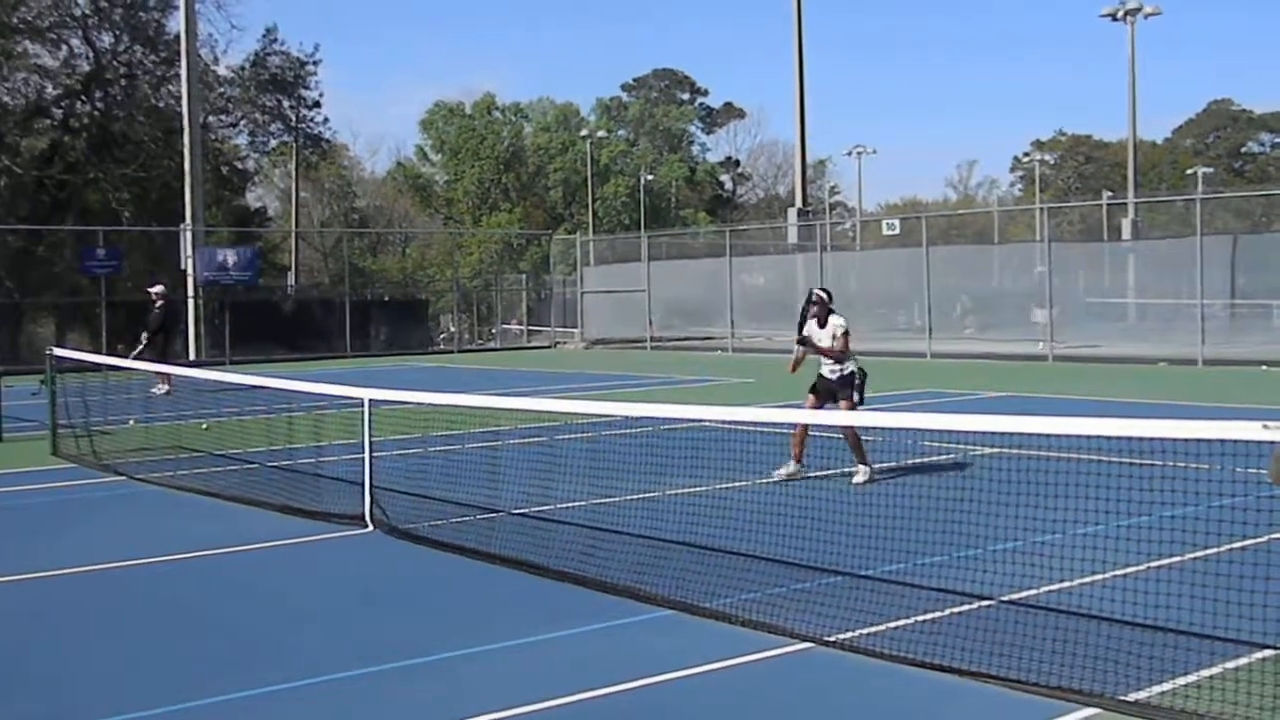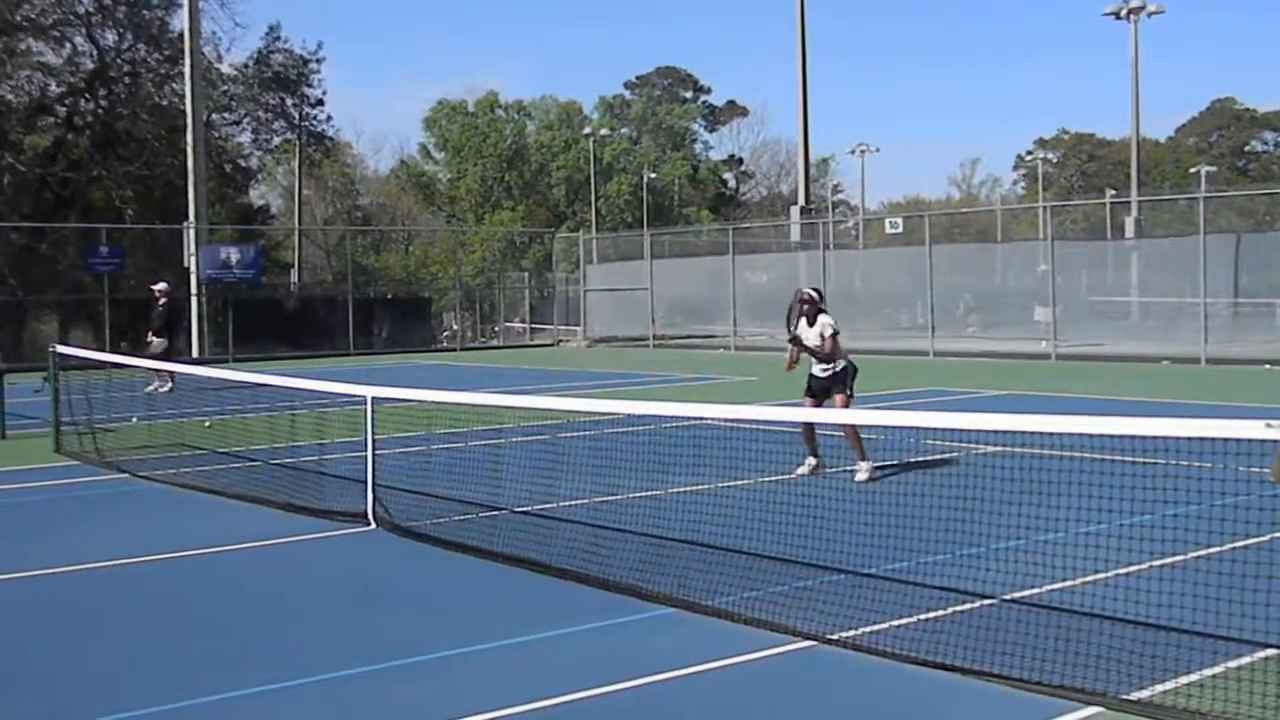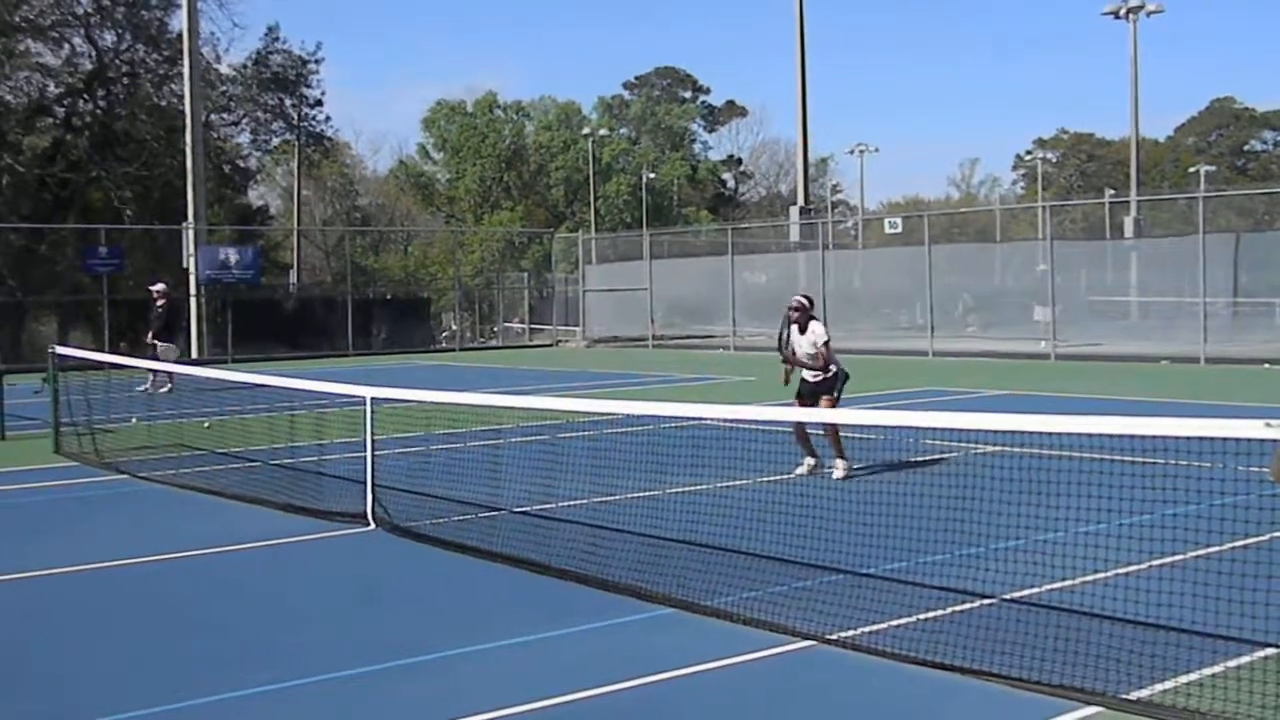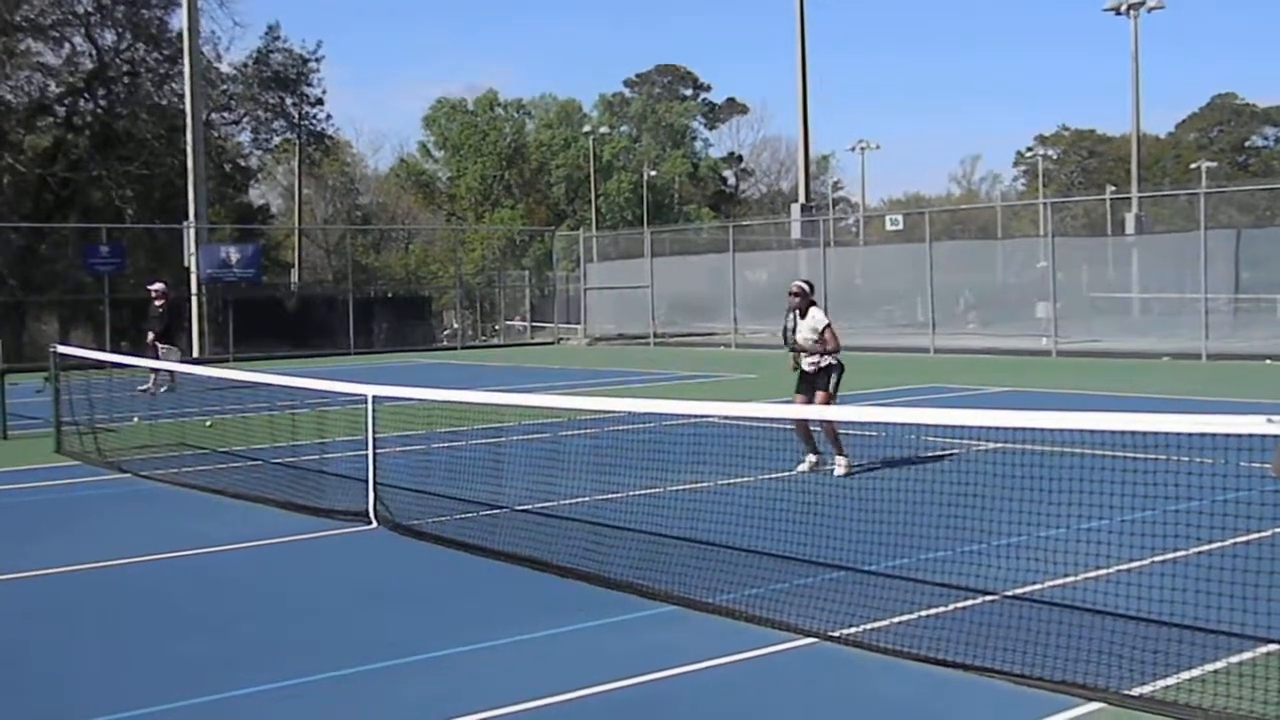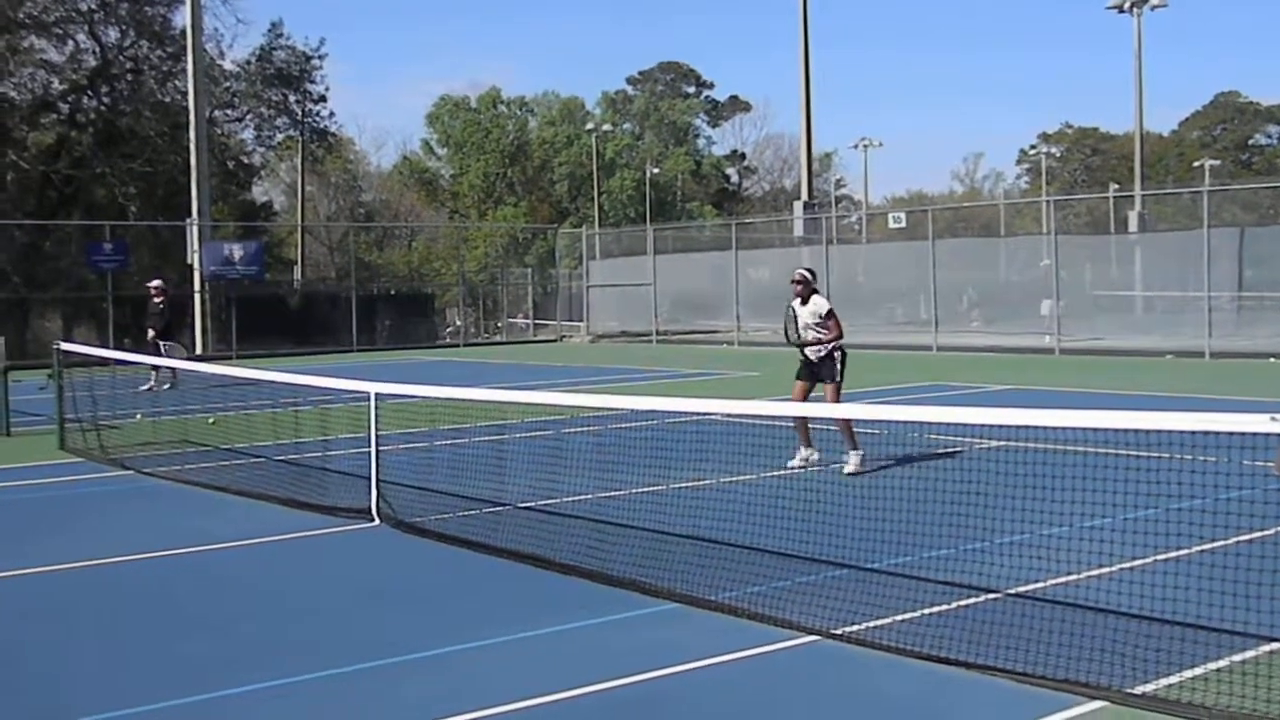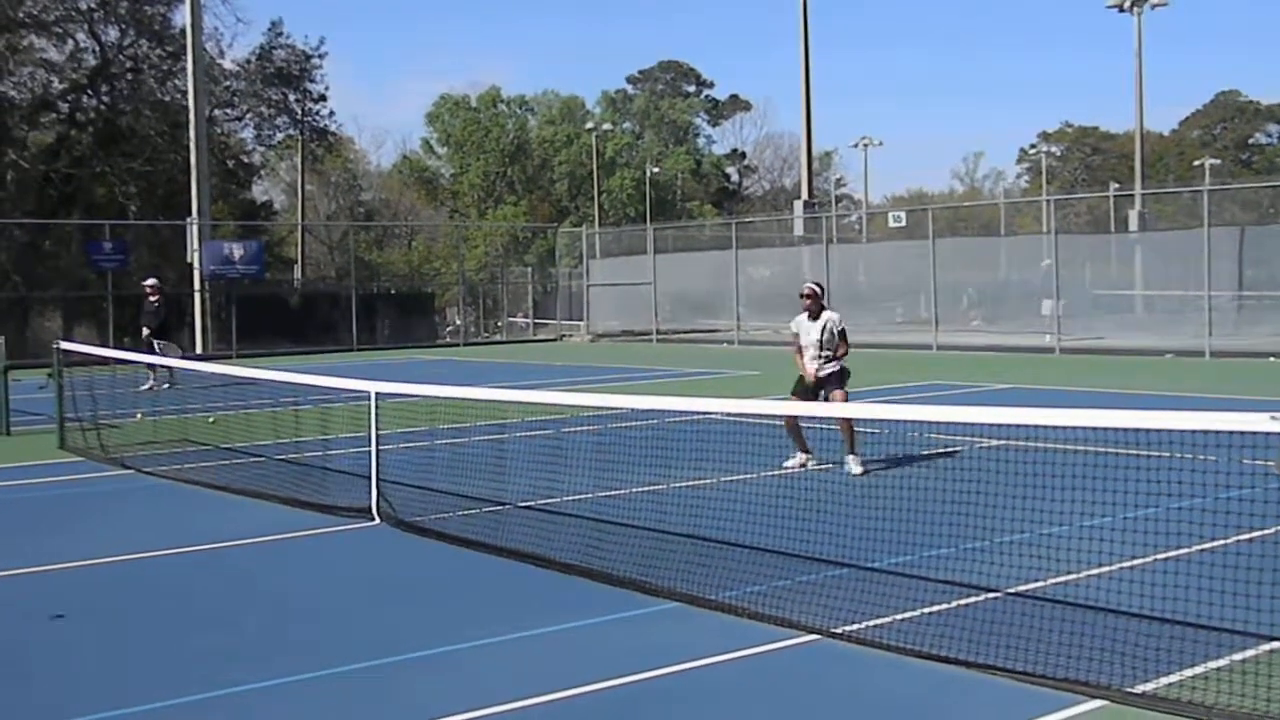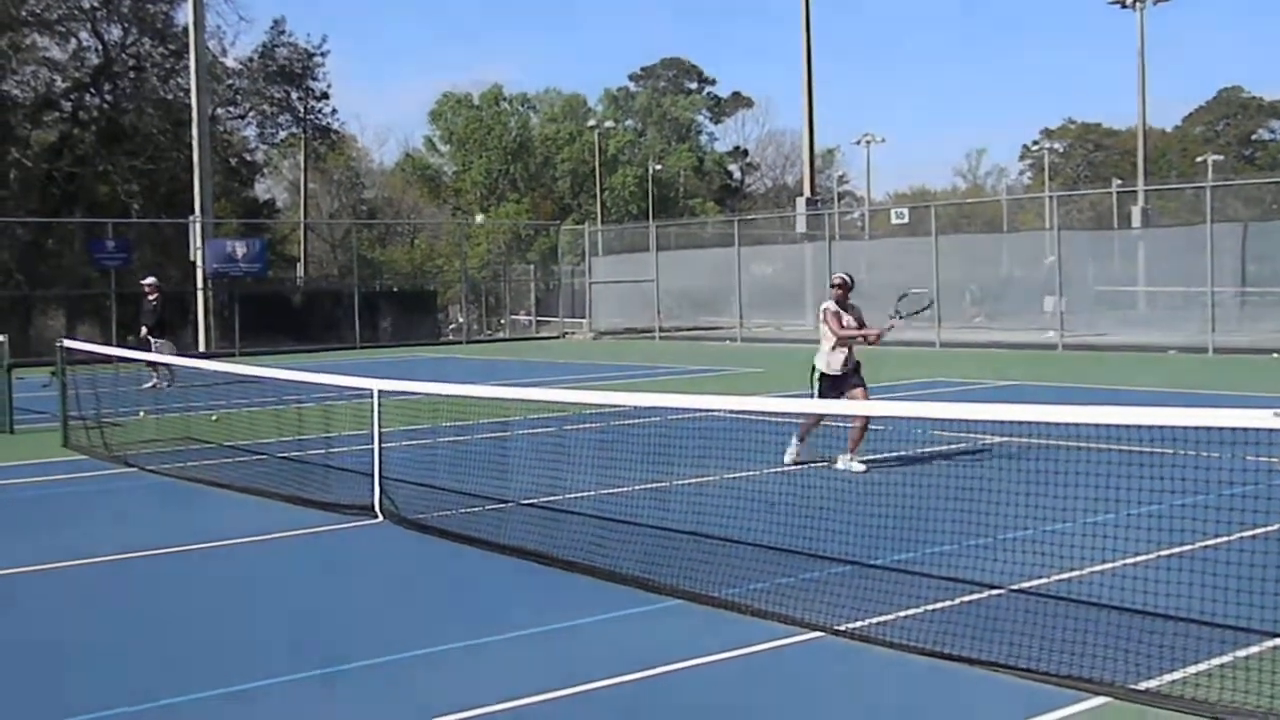
dt=0.2s
person 1, frame 1
left shoulder: (838, 323)
right shoulder: (810, 325)
left elbow: (841, 355)
right elbow: (802, 350)
left wrist: (814, 346)
right wrist: (796, 361)
left hip: (847, 376)
right hip: (825, 376)
left knee: (845, 424)
left ankle: (864, 467)
right ankle: (795, 464)
person 1, frame 2
left shoulder: (826, 323)
right shoulder: (801, 323)
left elbow: (829, 357)
right elbow: (796, 349)
left wrist: (804, 347)
right wrist: (792, 360)
left hip: (839, 372)
right hip: (817, 375)
left ankle: (864, 463)
right ankle: (813, 460)
person 1, frame 3
left shoulder: (818, 330)
right shoulder: (792, 329)
left elbow: (824, 365)
right elbow: (792, 355)
left wrist: (798, 363)
right wrist: (788, 371)
left hip: (830, 377)
right hip: (808, 380)
right knee: (797, 421)
left ankle: (840, 461)
right ankle: (811, 459)
person 1, frame 4
left shoulder: (818, 316)
right shoulder: (793, 316)
left elbow: (834, 347)
left wrist: (806, 349)
right wrist: (795, 356)
left hip: (827, 368)
right hip: (807, 371)
right knee: (798, 417)
left ankle: (841, 458)
right ankle: (813, 456)
person 1, frame 5
left shoulder: (820, 303)
right shoulder: (795, 305)
left elbow: (838, 334)
left wrist: (812, 342)
right wrist: (801, 344)
left hip: (829, 357)
right hip: (810, 358)
left knee: (833, 405)
right knee: (796, 403)
left ankle: (854, 452)
right ankle: (806, 452)
person 1, frame 6
left shoulder: (833, 319)
right shoulder: (798, 321)
left elbow: (844, 349)
right elbow: (797, 353)
left wrist: (830, 359)
right wrist: (806, 371)
left hip: (832, 374)
right hip: (808, 376)
right knee: (789, 418)
left ankle: (851, 457)
right ankle: (803, 454)
person 1, frame 7
left shoulder: (855, 311)
right shoulder: (828, 308)
left elbow: (868, 339)
right elbow: (838, 332)
left wrist: (874, 336)
right wrist: (868, 331)
left hip: (849, 370)
right hip: (826, 371)
right knee: (816, 418)
left ankle: (848, 457)
right ankle: (798, 443)
